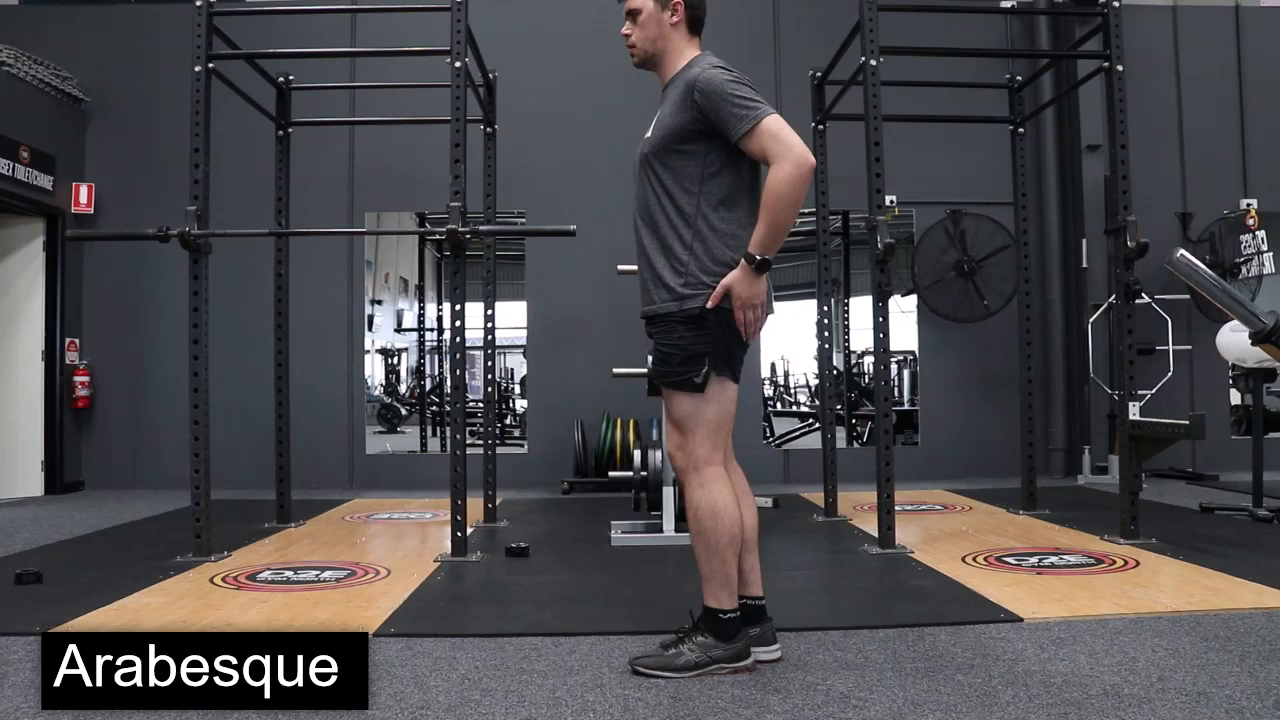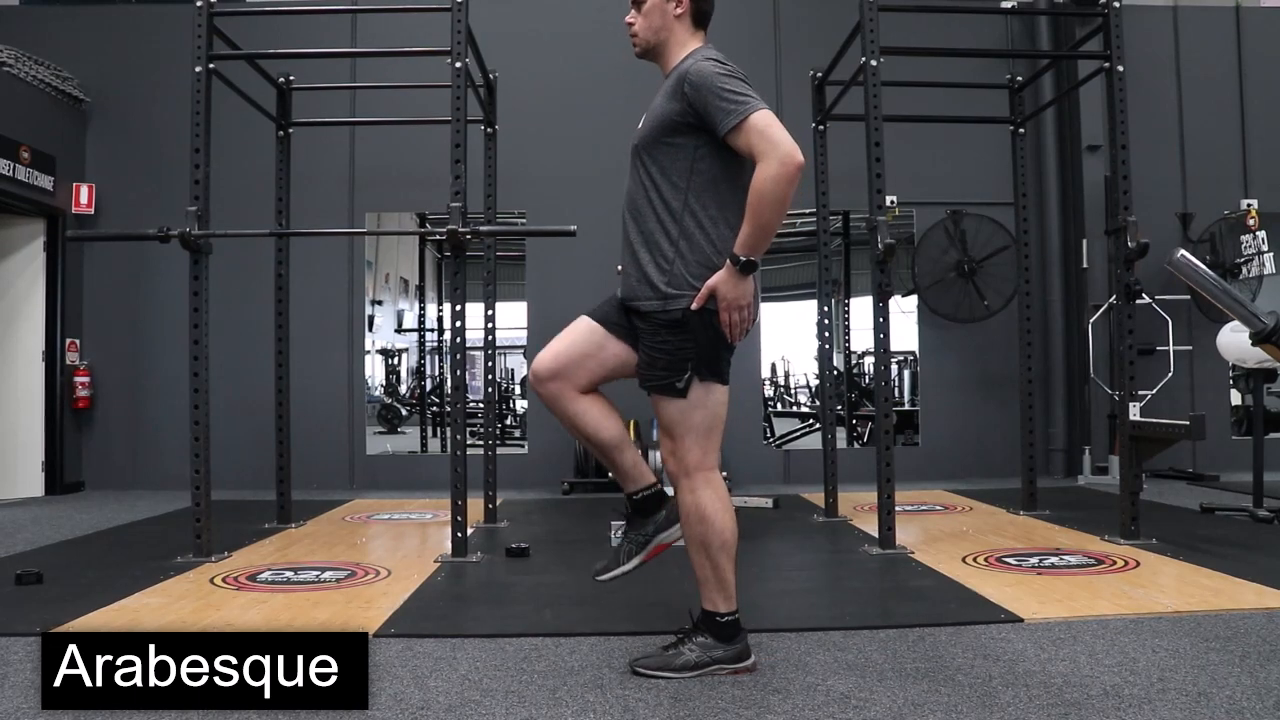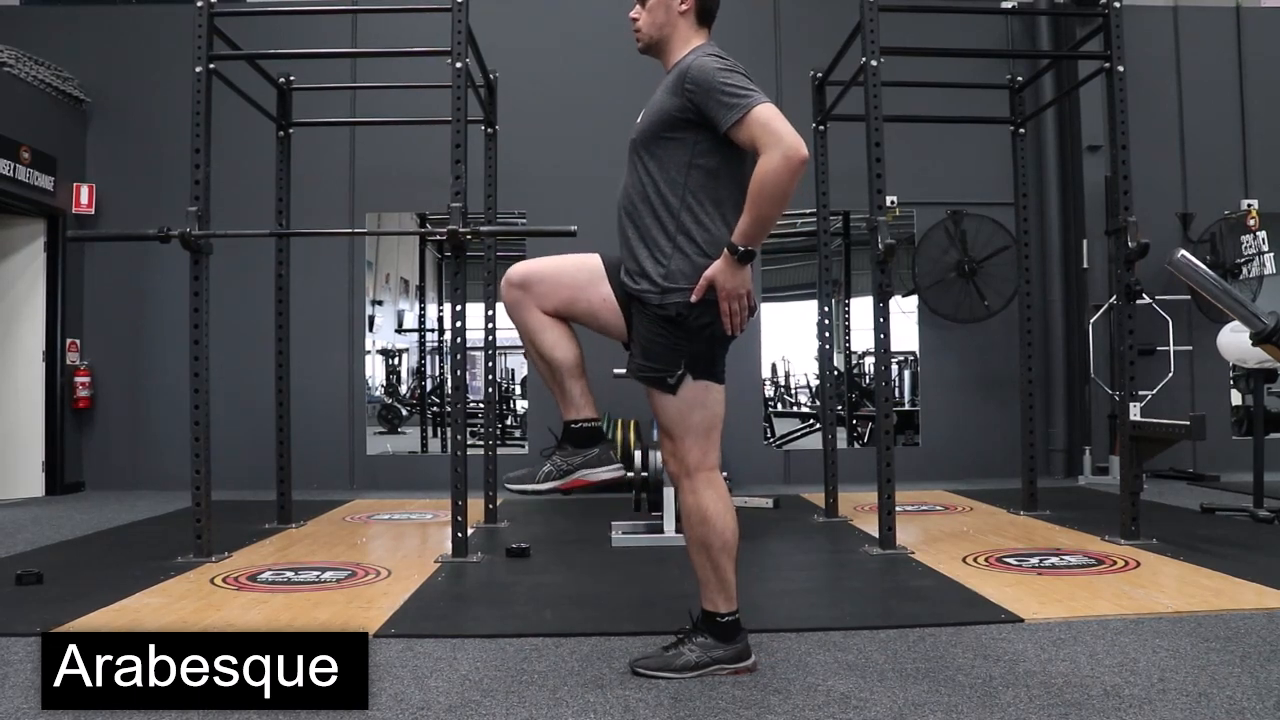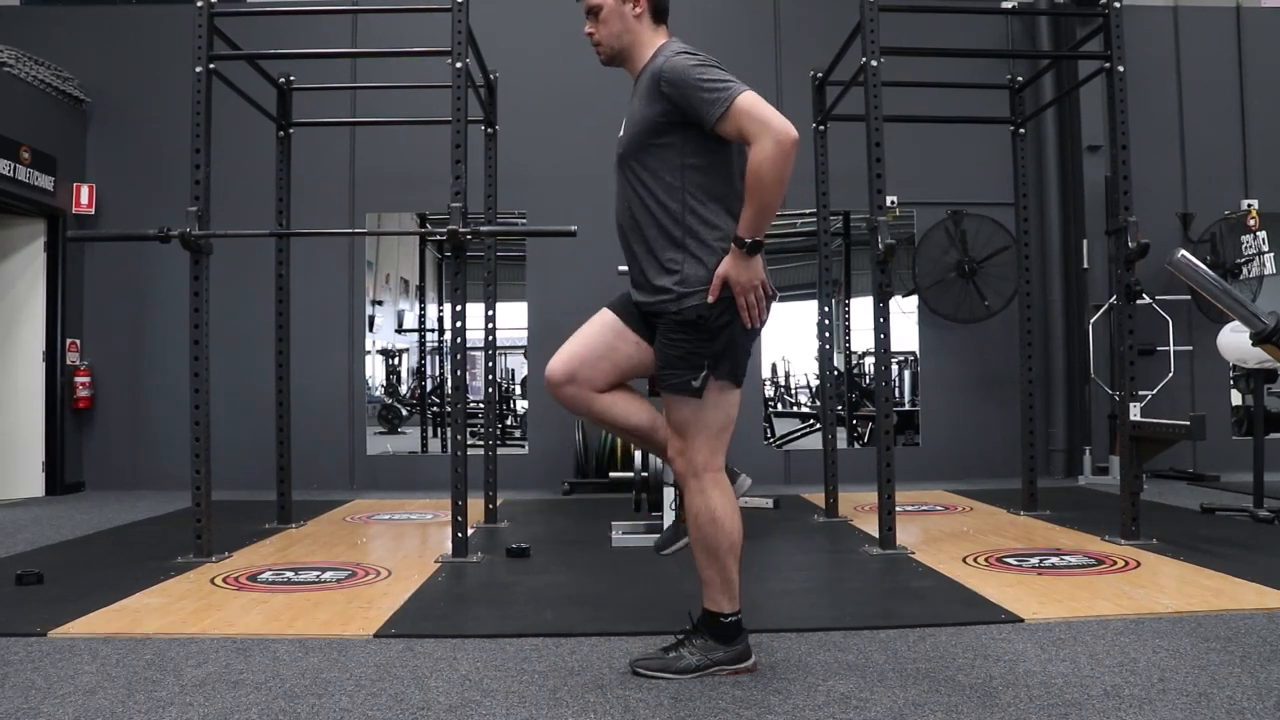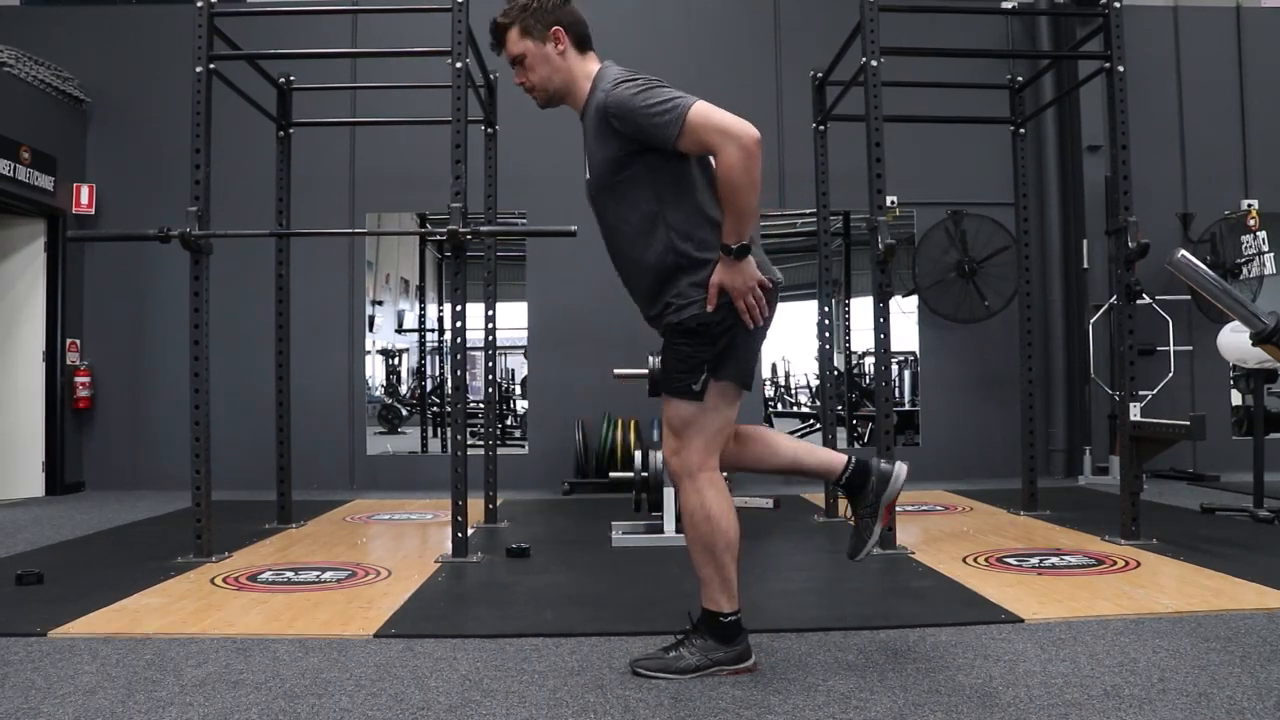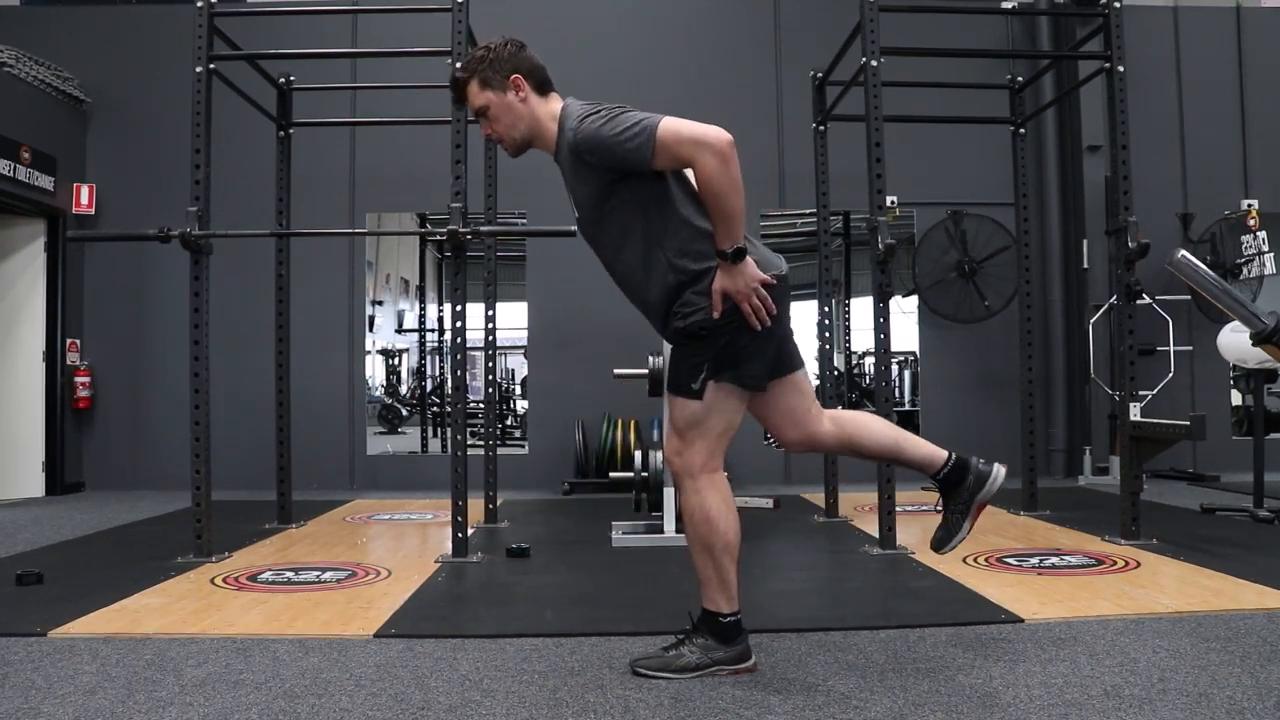
dt=0.7s
person 1, frame 1
left shoulder: (709, 81)
right shoulder: (677, 95)
left elbow: (795, 161)
left wrist: (753, 266)
left hip: (704, 305)
right hip: (681, 305)
left knee: (698, 461)
right knee: (712, 462)
left ankle: (721, 631)
right ankle: (751, 618)
person 1, frame 2
left shoulder: (703, 74)
right shoulder: (679, 86)
left elbow: (782, 158)
left wrist: (739, 266)
left hip: (691, 301)
right hip: (651, 297)
left knee: (691, 466)
right knee: (551, 376)
left ankle: (722, 634)
right ankle: (649, 505)
person 1, frame 3
left shoulder: (704, 70)
right shoulder: (680, 82)
left elbow: (787, 152)
left wrist: (737, 256)
left hip: (686, 293)
right hip: (651, 282)
left knee: (692, 467)
right knee: (523, 283)
left ankle: (723, 636)
right ankle: (585, 441)
person 1, frame 4
left shoulder: (676, 69)
right shoulder: (653, 84)
left elbow: (777, 137)
left wrist: (744, 250)
left hip: (705, 293)
right hip: (665, 291)
left knee: (696, 463)
right knee: (569, 377)
left ankle: (724, 636)
right ankle: (708, 474)
person 1, frame 5
left shoulder: (619, 97)
right shoulder: (600, 111)
left elbow: (739, 139)
right elbow: (700, 162)
left wrist: (736, 255)
left hip: (714, 296)
right hip: (698, 299)
left knee: (690, 461)
right knee: (712, 446)
left ankle: (723, 636)
right ankle: (861, 475)
person 1, frame 6
left shoulder: (588, 130)
right shoulder: (579, 144)
left elbow: (712, 145)
right elbow: (685, 173)
left wrist: (732, 257)
left hip: (719, 298)
right hip: (730, 297)
left knee: (693, 462)
right knee: (808, 429)
left ankle: (722, 635)
right ankle: (960, 473)
